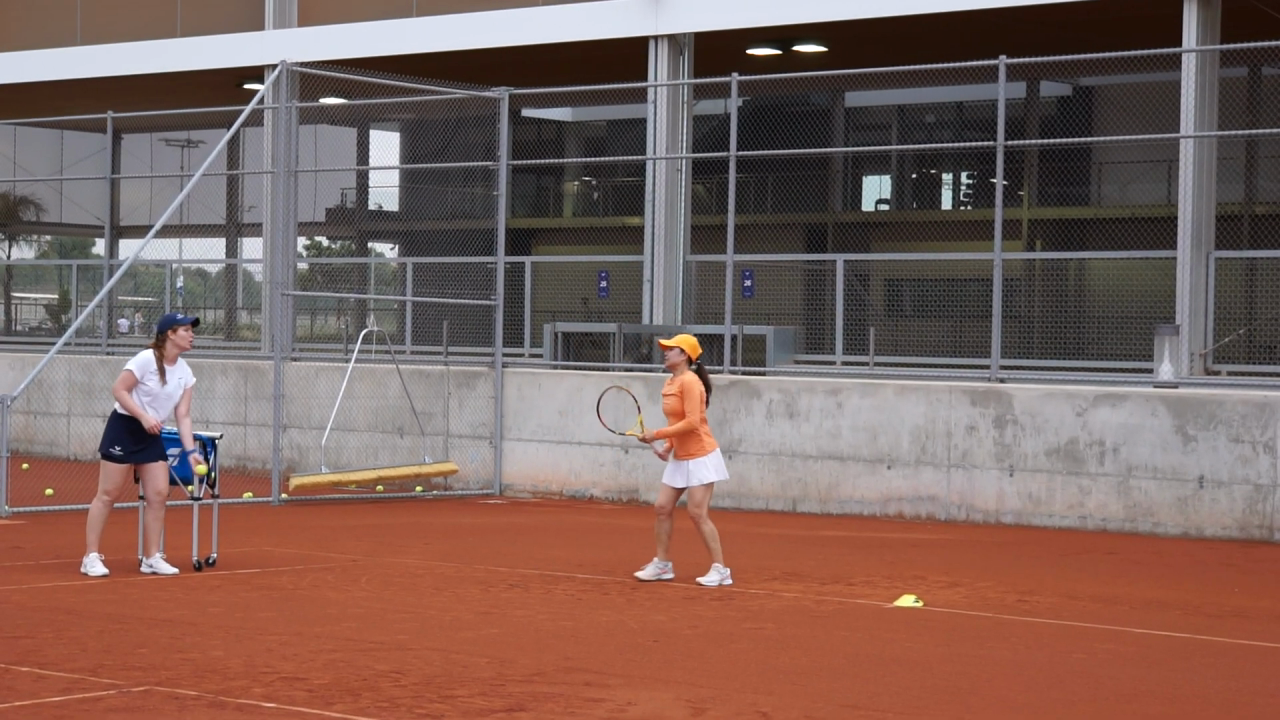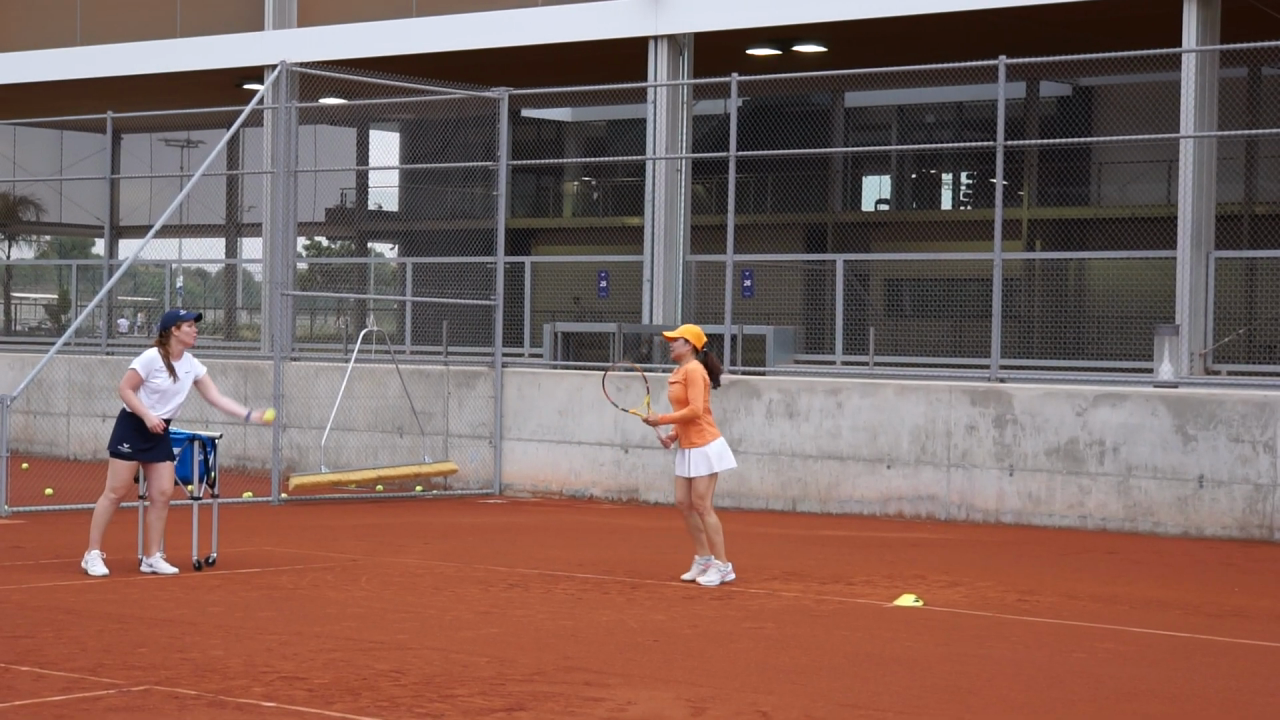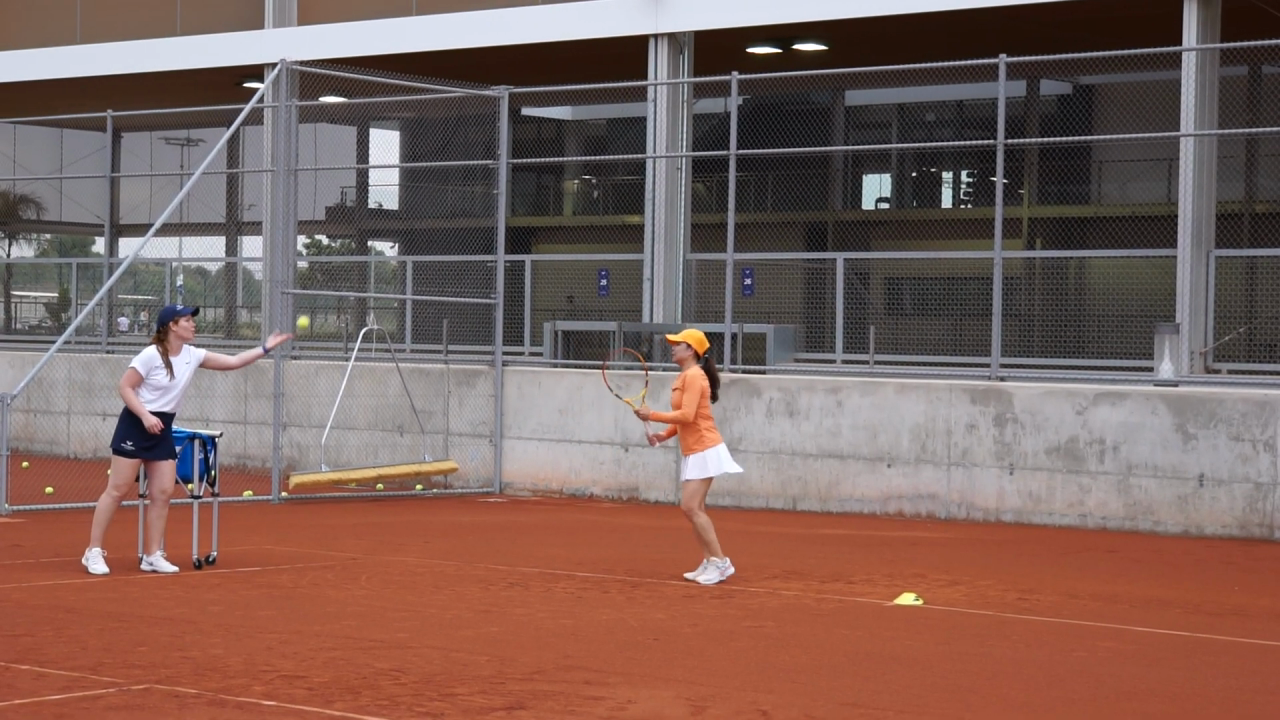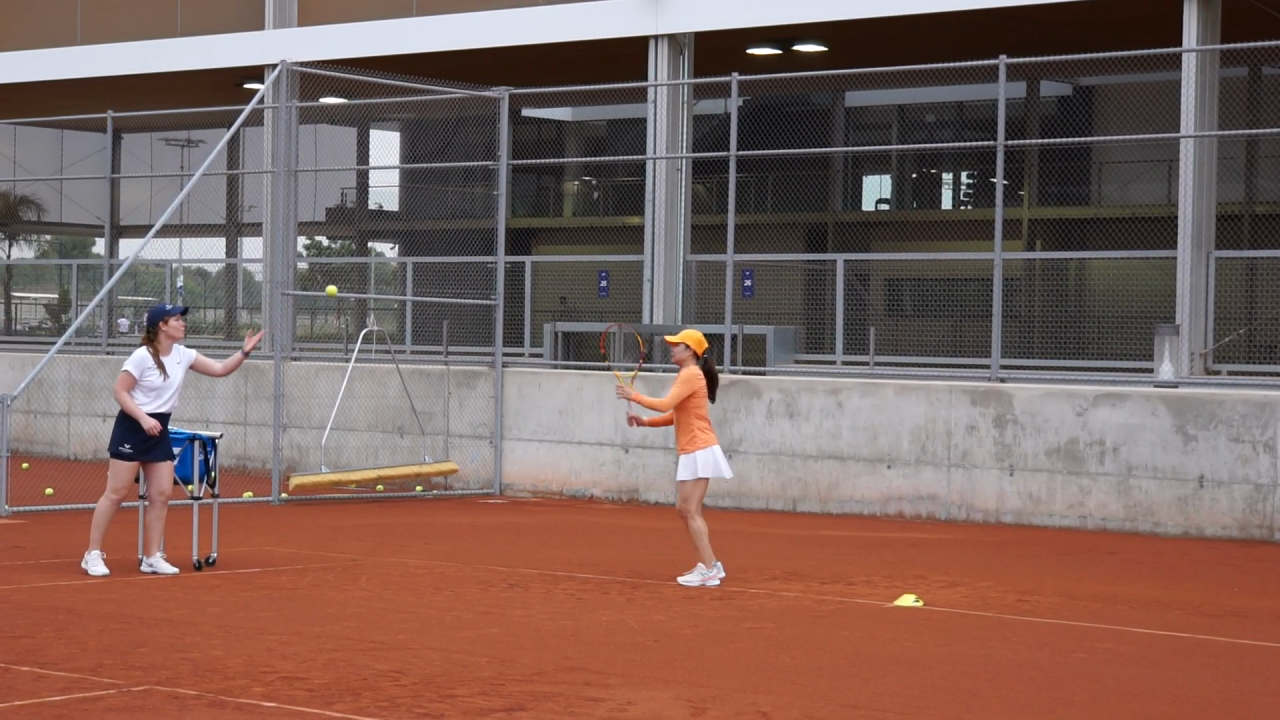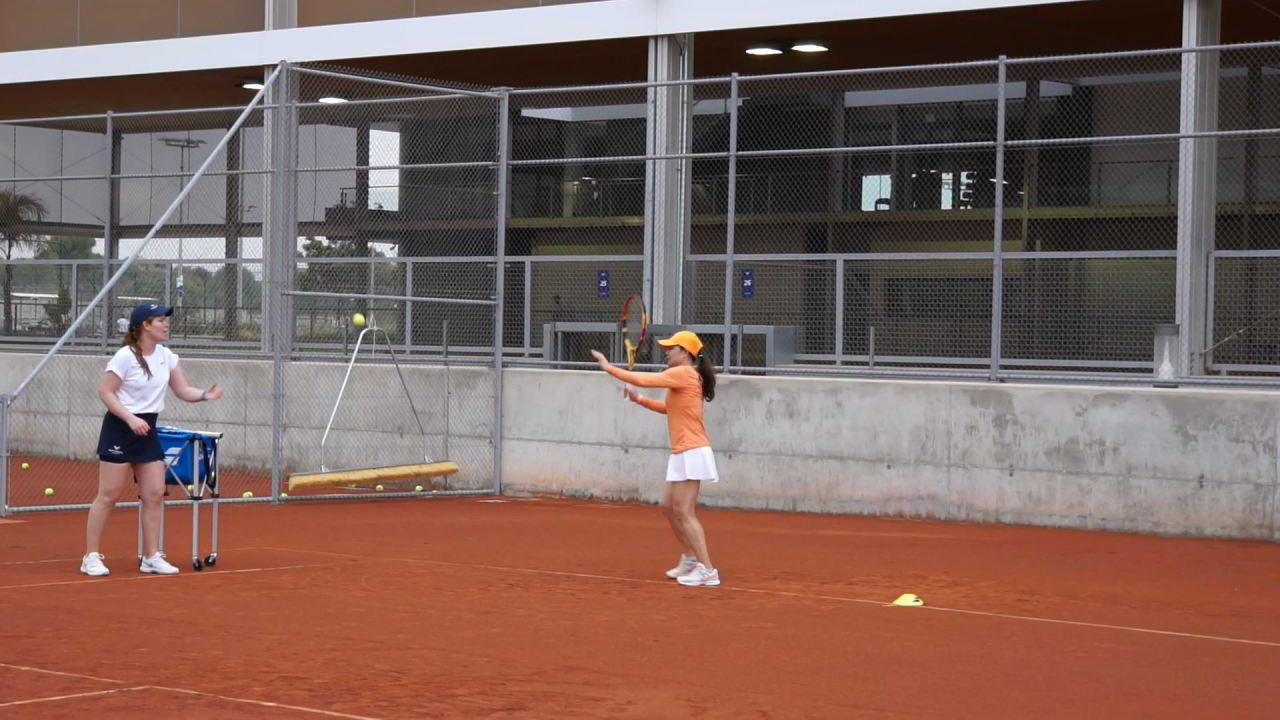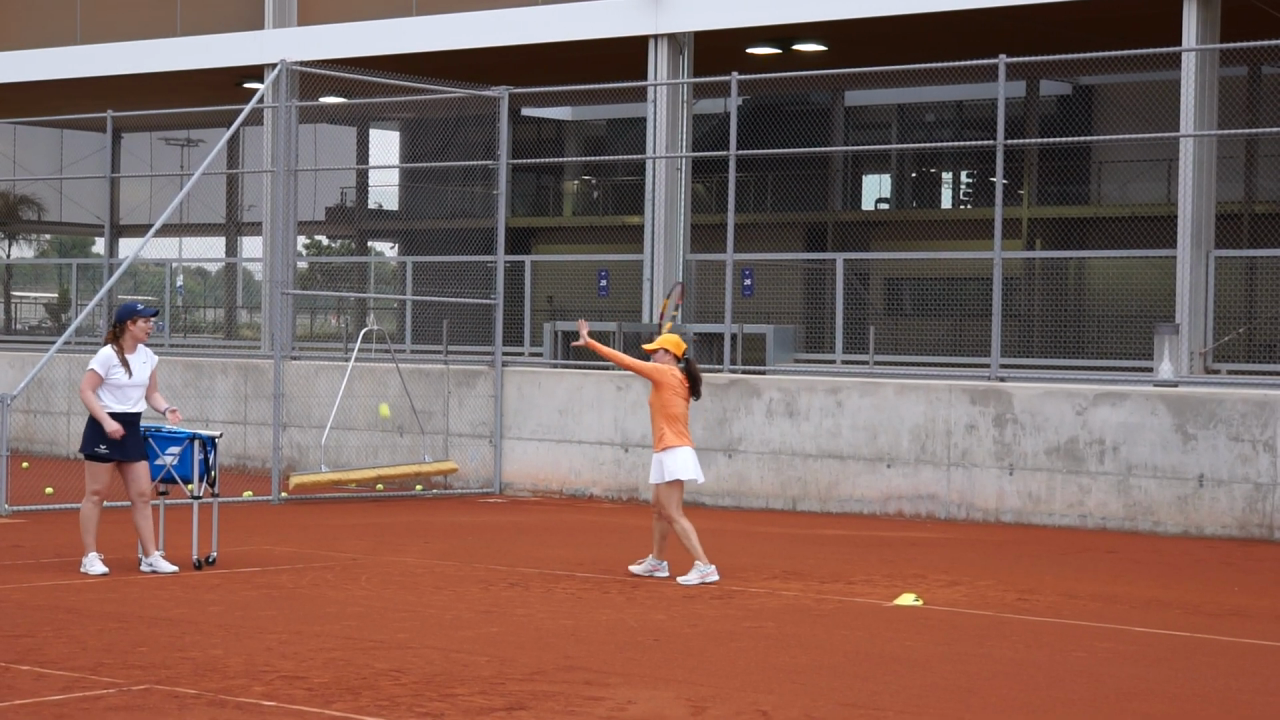
dt=0.2s
person 1, frame 1
left shoulder: (185, 372)
right shoulder: (146, 359)
left elbow: (183, 416)
right elbow: (119, 390)
left wrist: (190, 451)
right wrist: (144, 416)
left hip: (151, 437)
right hip: (123, 429)
left knee: (159, 495)
right knee: (108, 495)
left ankle: (152, 558)
right ankle: (91, 557)
person 1, frame 2
left shoulder: (192, 364)
right shoulder: (151, 357)
left elbow: (217, 398)
right elbow: (124, 389)
left wrist: (248, 414)
right wrist: (147, 415)
left hip: (161, 434)
right hip: (133, 428)
left knee: (162, 495)
right knee: (114, 492)
left ankle: (151, 558)
right ankle: (92, 554)
person 1, frame 3
left shoulder: (192, 355)
right shoulder: (151, 355)
left elbow: (232, 362)
right elbow: (124, 388)
left wrist: (265, 348)
right wrist: (145, 416)
left hip: (163, 429)
right hip: (135, 426)
left knee: (163, 493)
right knee: (117, 490)
left ankle: (152, 556)
right ankle: (93, 552)
person 1, frame 4
left shoulder: (183, 355)
right shoulder: (142, 356)
left elbow: (220, 369)
right elbow: (119, 391)
left wrist: (245, 351)
right wrist: (143, 418)
left hip: (159, 431)
right hip: (132, 428)
left knee: (161, 495)
right knee: (116, 493)
left ankle: (152, 557)
right ankle: (93, 555)
person 1, frame 5
left shoulder: (166, 356)
right shoulder: (125, 356)
left elbow: (183, 391)
right elbow: (105, 392)
left wrist: (205, 394)
right wrist: (131, 418)
left hip: (148, 432)
right hip: (120, 429)
left knee: (155, 495)
right knee: (109, 495)
left ankle: (152, 557)
right ankle: (92, 556)
person 1, frame 6
left shoulder: (148, 357)
right shoulder: (107, 355)
left elbow: (151, 394)
right elbow: (86, 391)
left wrist: (167, 410)
right wrist: (106, 421)
left hip: (131, 430)
right hip: (104, 430)
left knee: (143, 494)
right knee: (97, 494)
left ankle: (151, 557)
right ankle: (91, 556)
person 2, frame 1
left shoulder: (689, 381)
right shoulder: (670, 382)
left elbow: (692, 422)
left wrist: (657, 435)
right wrist: (668, 446)
left hip: (700, 457)
right hip: (680, 458)
left knee: (698, 514)
right knee: (662, 508)
left ankle: (720, 569)
right ankle: (662, 563)
person 2, frame 2
left shoulder: (694, 370)
right shoulder: (678, 372)
left elbow: (695, 411)
left wrist: (661, 420)
right wrist: (674, 434)
left hip: (703, 447)
right hip: (687, 448)
left knee: (701, 506)
right knee: (684, 504)
left ankle: (722, 565)
right ankle: (705, 559)
person 2, frame 3
left shoulder: (694, 376)
right shoulder: (684, 377)
left elbow: (687, 416)
left wrist: (652, 415)
right wrist: (664, 435)
left hip: (704, 451)
right hip: (692, 453)
left knee: (692, 508)
right knee: (691, 509)
left ankle: (720, 561)
right ankle: (711, 563)
person 2, frame 4
left shoulder: (691, 375)
right shoulder: (687, 376)
left elbow: (665, 405)
right elbow: (675, 415)
left wrist: (634, 395)
right wrist: (645, 421)
left hip: (699, 451)
right hip: (691, 452)
left knee: (691, 511)
right knee: (686, 510)
left ankle: (708, 570)
right ankle: (711, 565)
person 2, frame 5
left shoulder: (683, 373)
right shoulder: (688, 377)
left elbow: (644, 380)
right elbow: (669, 408)
left wrist: (608, 367)
right wrist: (639, 399)
left hip: (690, 452)
right hip: (684, 453)
left knee: (684, 513)
right knee: (667, 506)
left ankle: (707, 570)
right ankle: (691, 557)
person 2, frame 6
left shoulder: (665, 372)
right shoulder: (678, 379)
left elbow: (625, 361)
left wrist: (589, 342)
left hip: (672, 453)
right hip: (673, 452)
left knee: (672, 514)
right knee: (659, 508)
left ankle: (704, 566)
right ankle: (656, 561)
